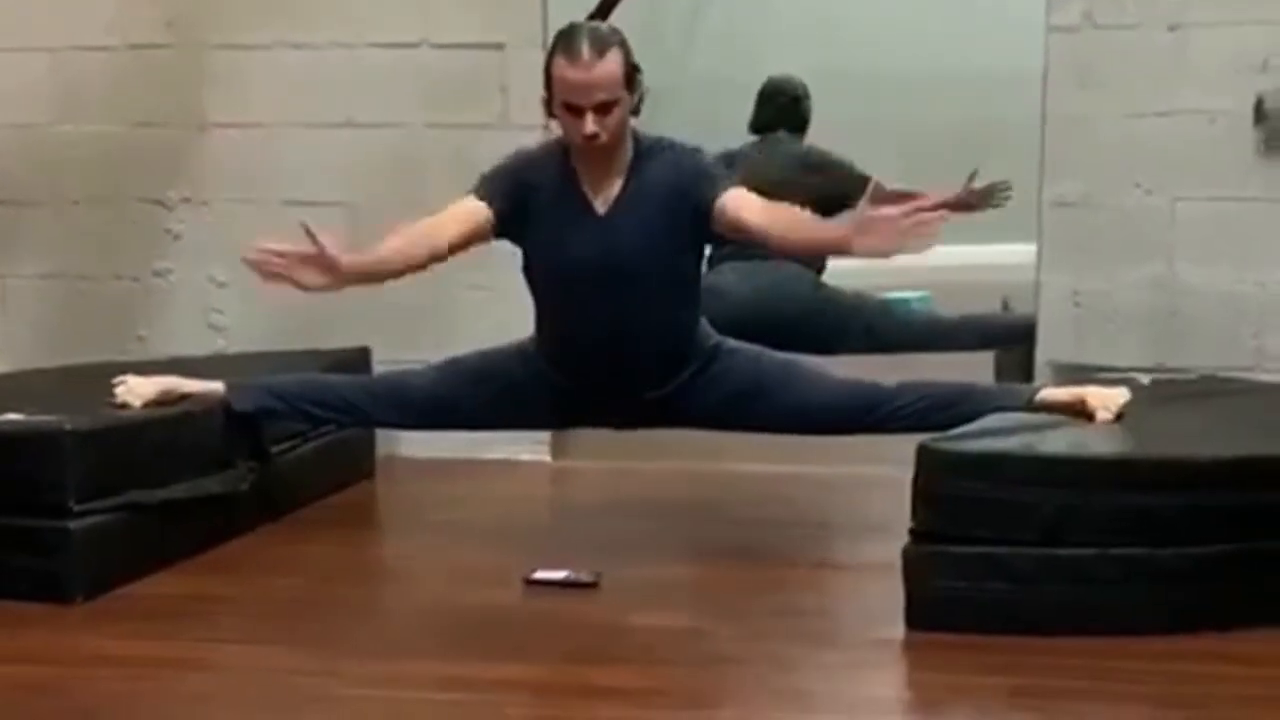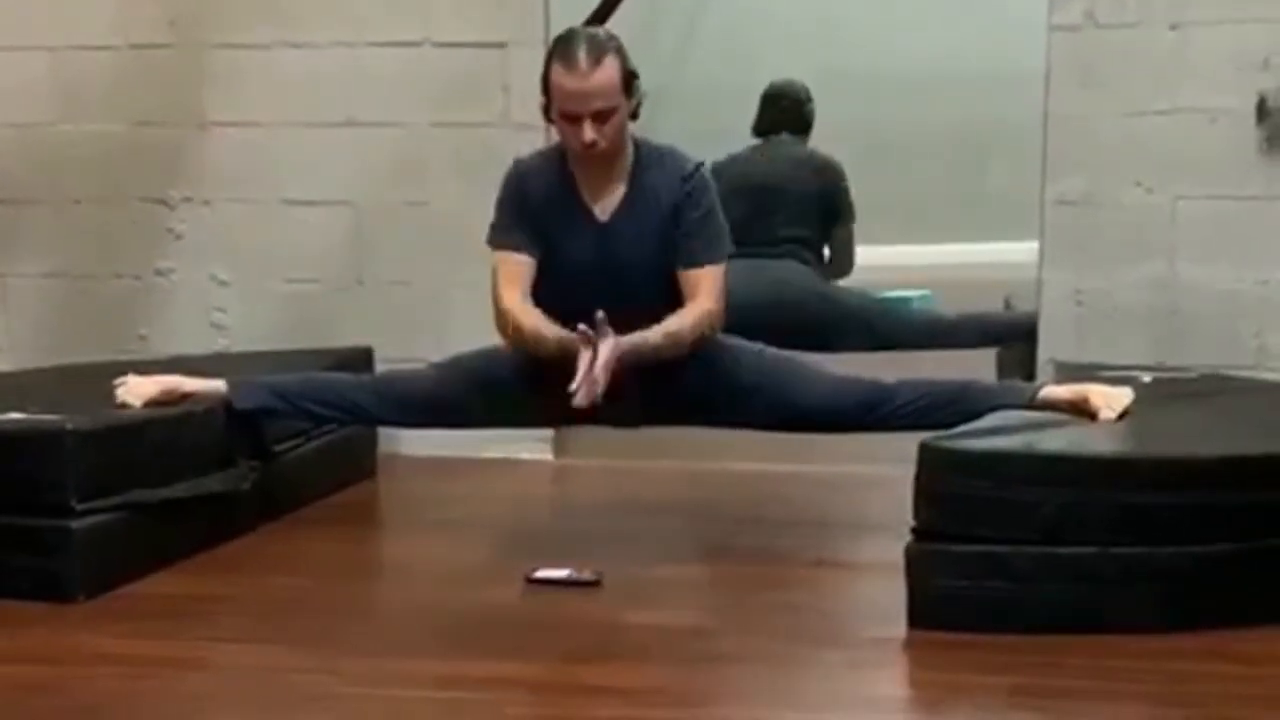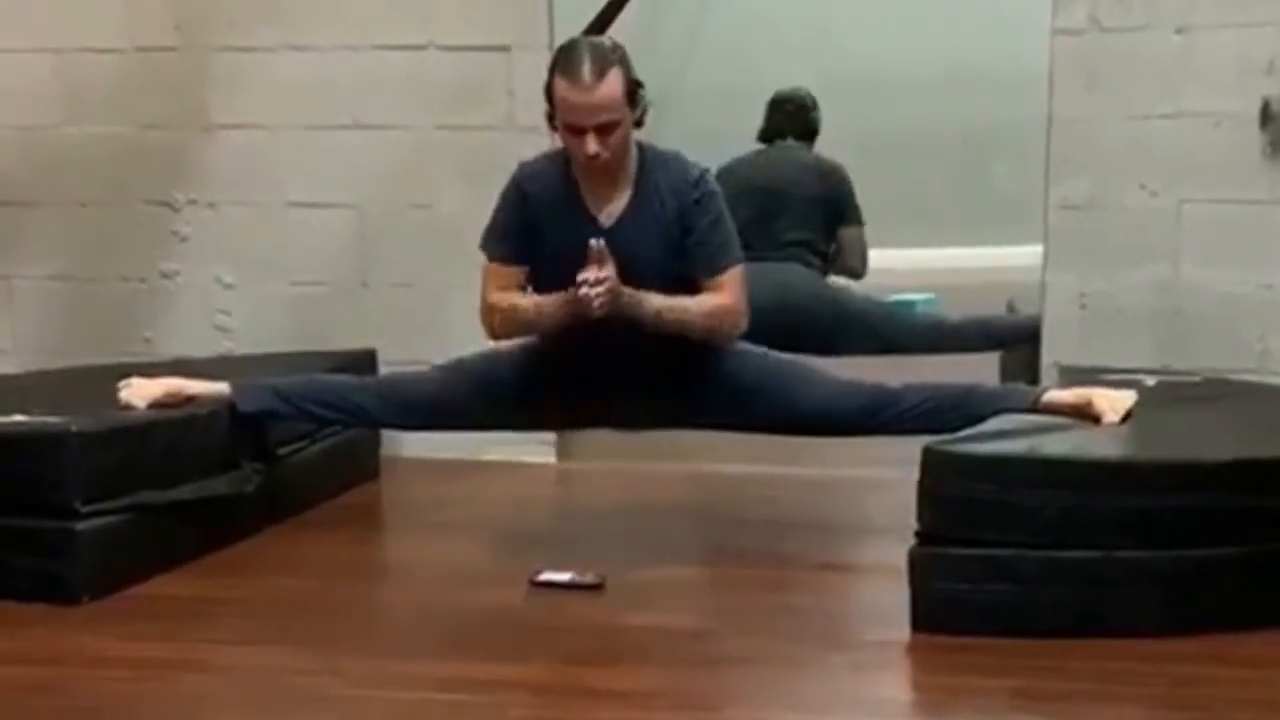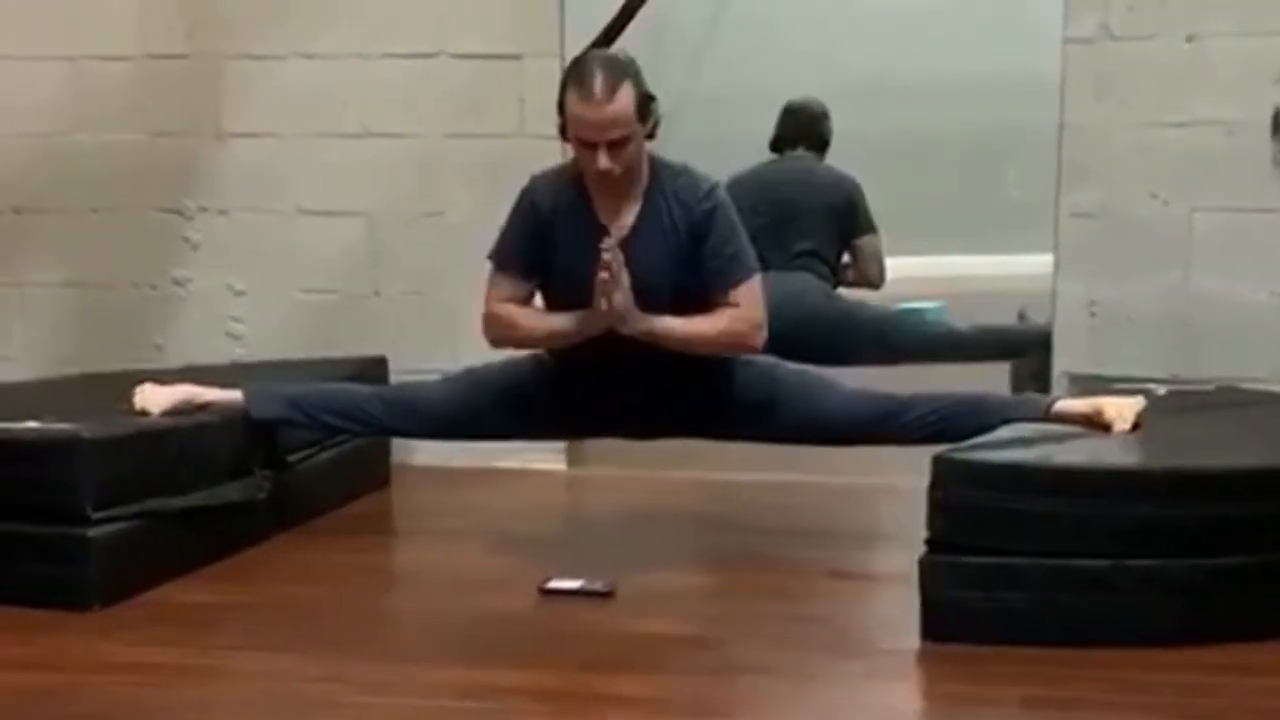
dt=0.5s
person 1, frame 1
left shoulder: (682, 171)
right shoulder: (524, 177)
left elbow: (762, 218)
right elbow: (443, 231)
left wrist: (848, 233)
right wrist: (349, 267)
left hip: (686, 376)
right hip: (556, 379)
left knee: (860, 405)
right knee: (388, 398)
person 1, frame 2
left shoulder: (682, 180)
right shoulder: (526, 183)
left elbow: (706, 314)
right elbow: (510, 307)
left wrist: (626, 349)
right wrist: (574, 349)
left hip: (674, 369)
right hip: (555, 369)
left knee: (858, 402)
right knee: (383, 397)
person 1, frame 3
left shoulder: (686, 185)
right shoulder: (529, 187)
left elbow: (730, 316)
right elbow: (497, 314)
left wrist: (632, 300)
right wrist: (573, 303)
left hip: (683, 374)
right hip: (560, 376)
left knee: (867, 406)
right knee: (387, 401)
person 1, frame 4
left shoulder: (698, 201)
right shoulder: (541, 201)
left elbow: (748, 331)
right elbow: (499, 320)
left wrist: (643, 322)
right wrist: (587, 321)
left hip: (694, 386)
right hip: (570, 386)
left knee: (875, 415)
right knee: (402, 409)
left ankle: (1063, 412)
person 2, frame 1
left shoulder: (722, 166)
right shoulder: (823, 166)
right elbow: (889, 201)
right wrist: (958, 202)
left hip: (725, 298)
right hip: (792, 295)
right knee: (928, 331)
right ankle: (1034, 329)
person 2, frame 2
left shoulder: (722, 171)
right shoulder: (824, 169)
right elbow: (843, 262)
left hip: (728, 297)
right hip: (794, 291)
right knee: (923, 327)
right ankle: (1032, 327)
person 2, frame 3
left shoulder: (727, 174)
right shoulder: (828, 173)
right elbow: (855, 264)
right hip: (797, 296)
right knee: (925, 330)
right ankle: (1034, 329)
person 2, frame 4
left shoulder: (737, 184)
right shoulder: (840, 184)
right elbow: (873, 274)
right hip: (805, 307)
right knee: (936, 337)
right ankle: (1043, 338)
